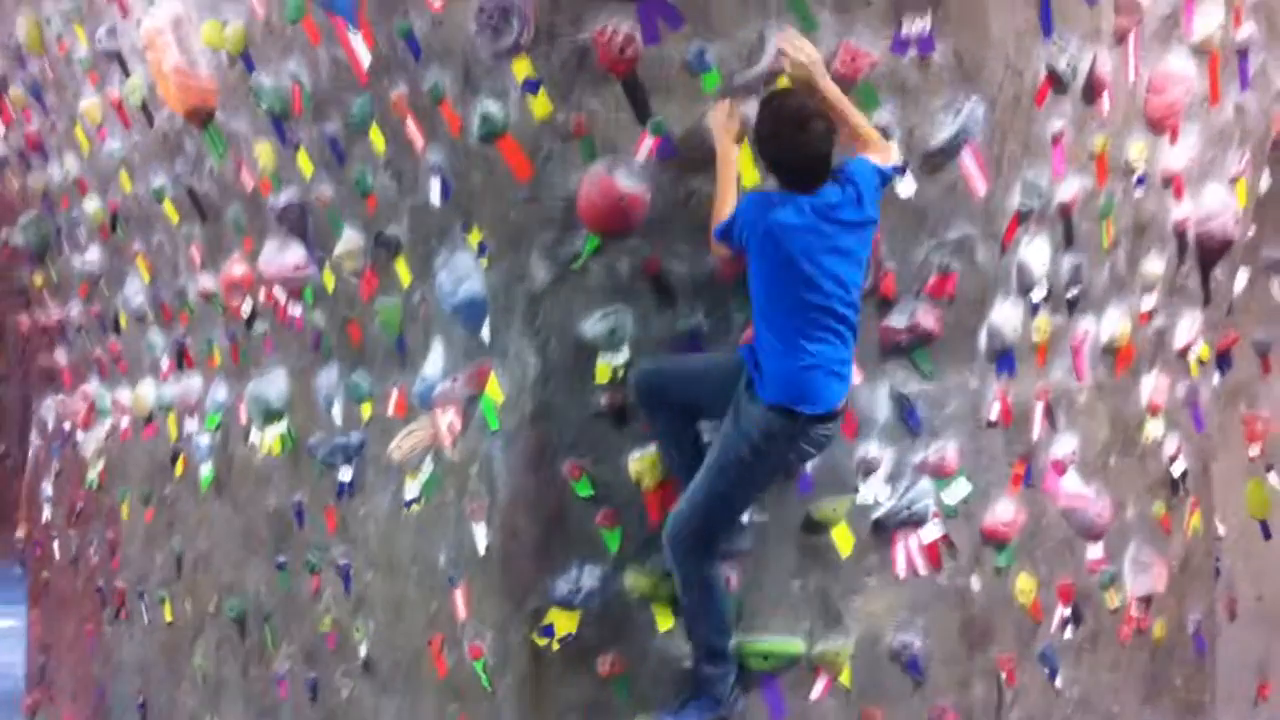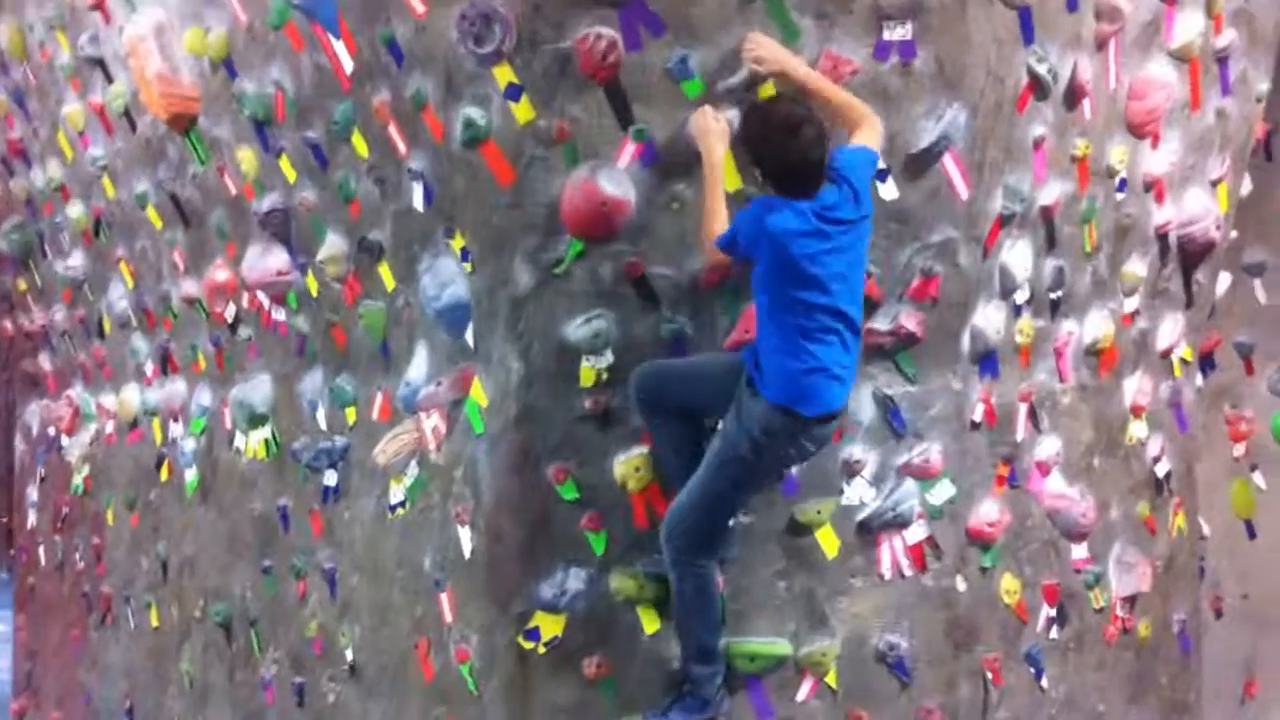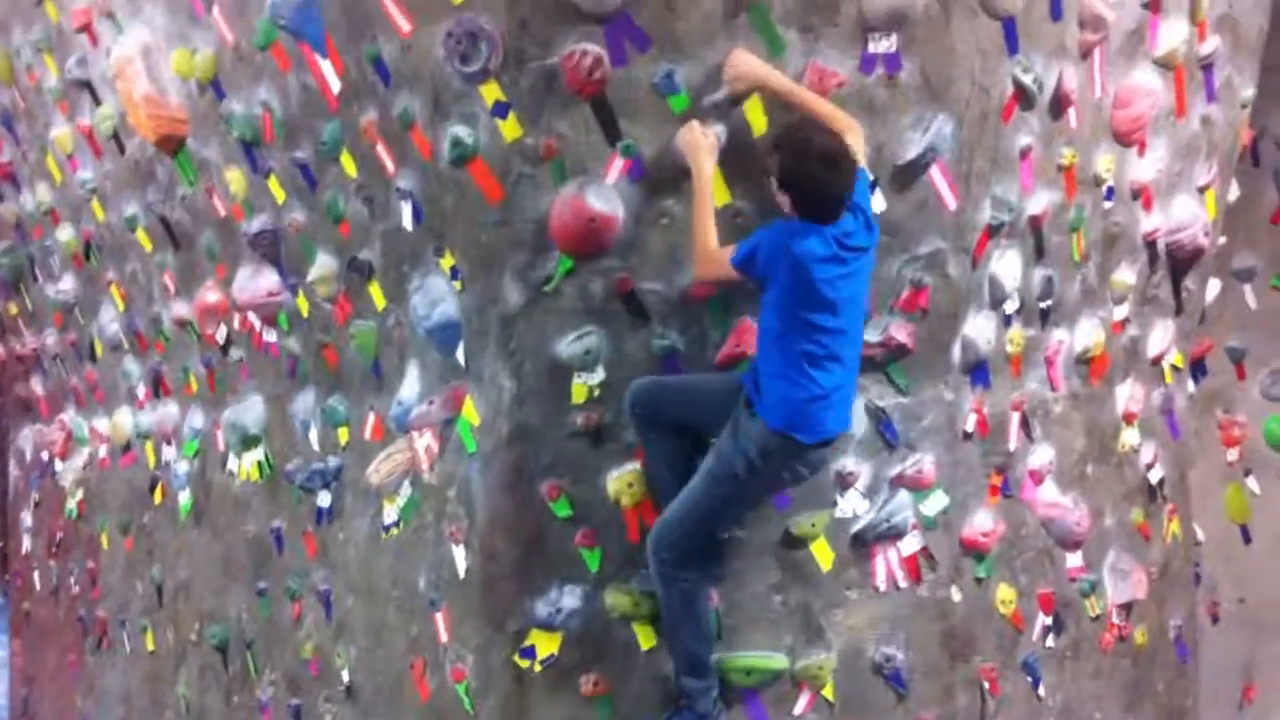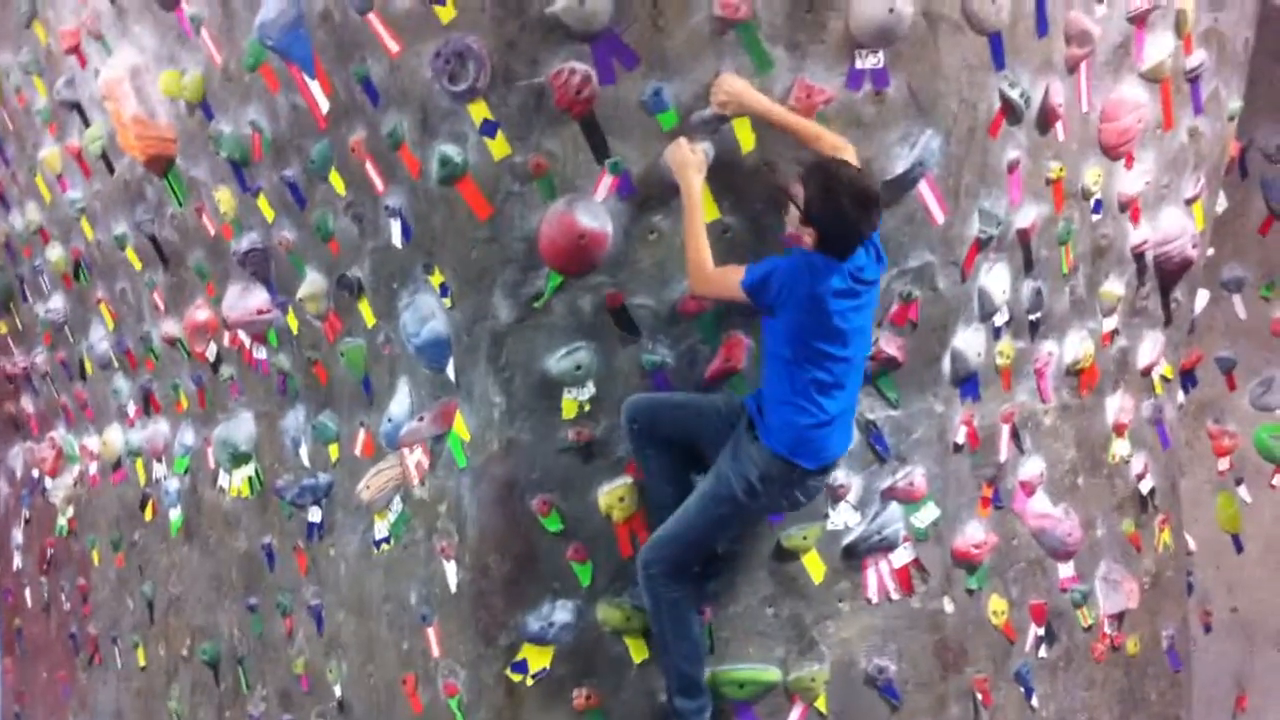
dt=0.2s
person 1, frame 1
left shoulder: (765, 216)
right shoulder: (857, 191)
left elbow: (721, 241)
right elbow: (881, 147)
left wrist: (724, 148)
right wrist: (816, 80)
left hip: (787, 409)
right hip: (772, 376)
left knee: (686, 538)
right knee: (649, 383)
right ankle: (716, 506)
person 1, frame 2
left shoulder: (767, 222)
right shoulder: (850, 185)
left elbow: (713, 249)
right elbow: (868, 122)
left wrist: (711, 154)
right wrist: (790, 66)
left hip: (789, 409)
right hip: (774, 376)
left knee: (683, 536)
right knee: (650, 386)
right ankle: (707, 513)
person 1, frame 3
left shoulder: (786, 245)
right shoulder: (857, 209)
left elbow: (706, 264)
right elbow: (850, 132)
left wrist: (701, 168)
right wrist: (772, 79)
left hip: (785, 432)
right hip: (775, 401)
left knee: (670, 548)
right knee: (646, 400)
right ankle: (702, 540)
person 1, frame 4
left shoulder: (799, 275)
right shoulder: (865, 246)
left elbow: (702, 278)
right elbow: (840, 153)
left wrist: (691, 183)
right wrist: (758, 103)
left hip: (784, 458)
right hip: (775, 425)
left knee: (659, 565)
right knee: (642, 416)
right ankle: (696, 552)
